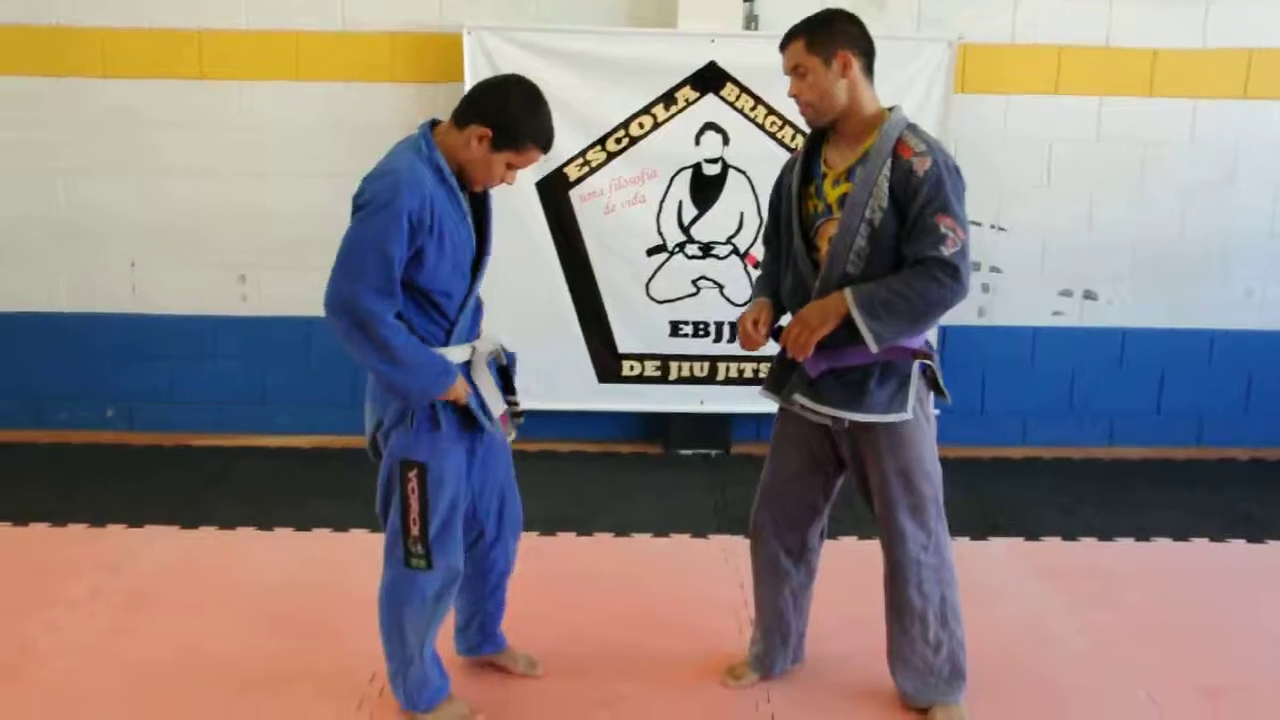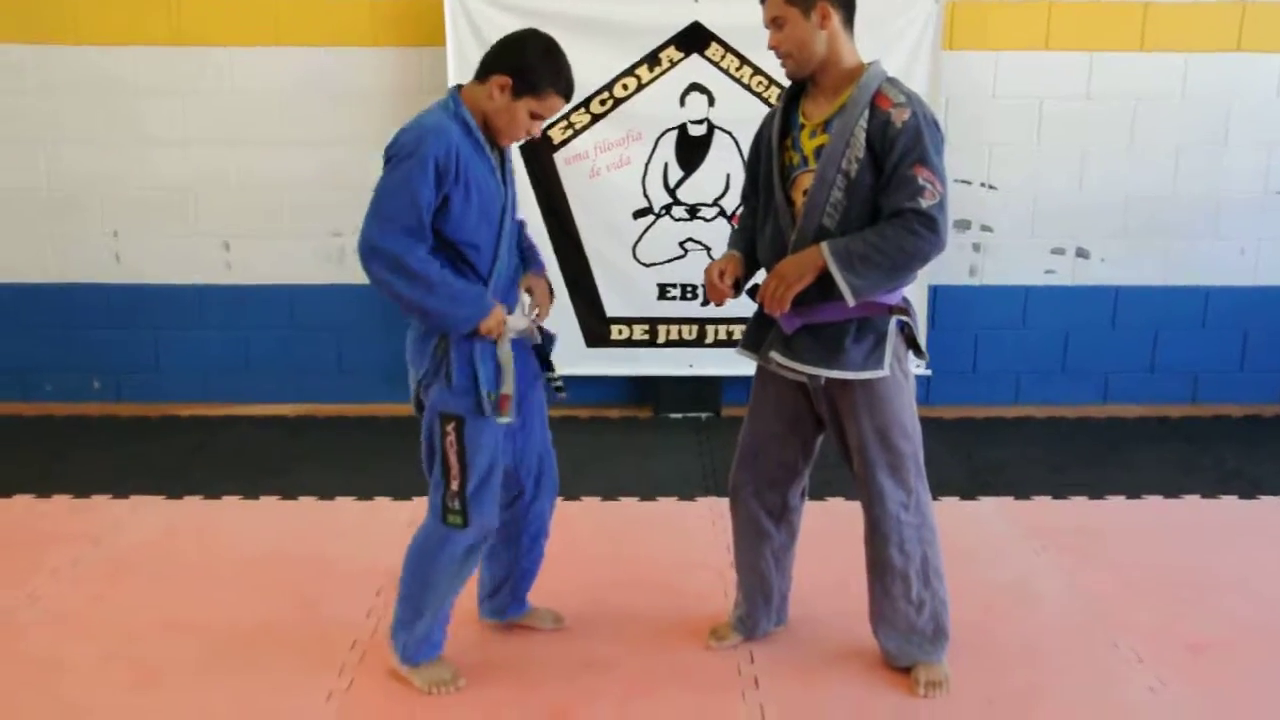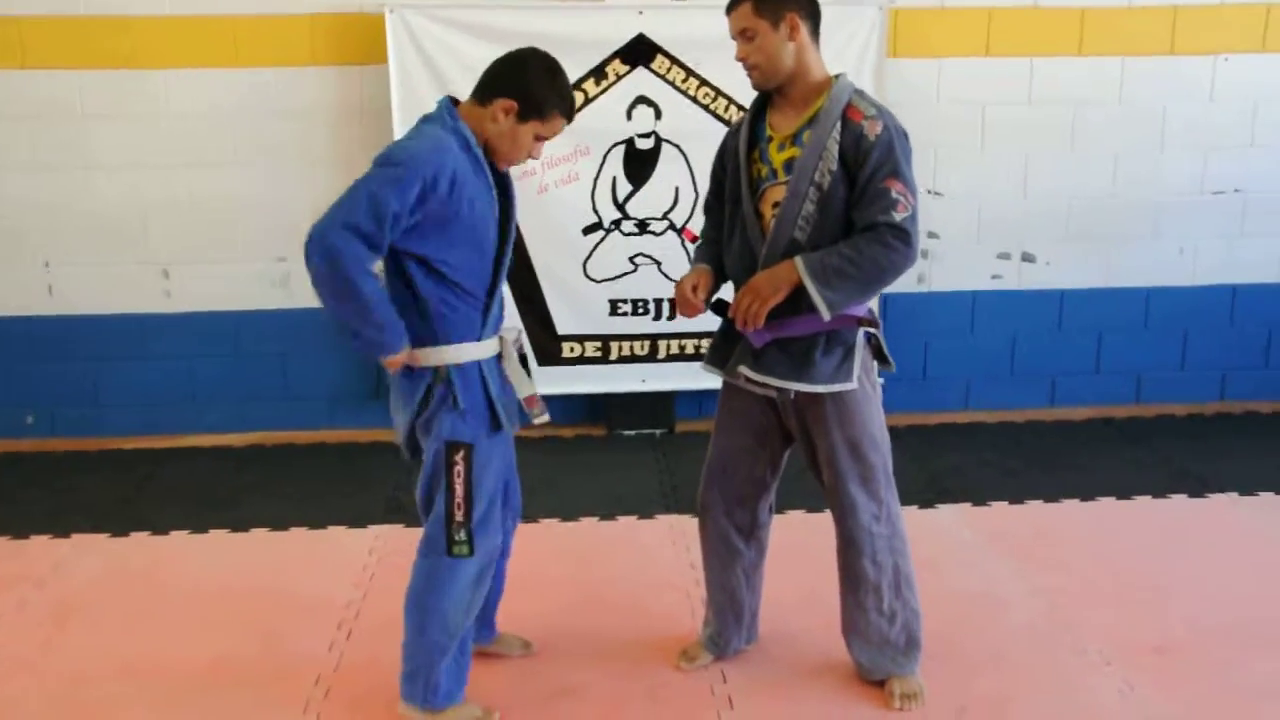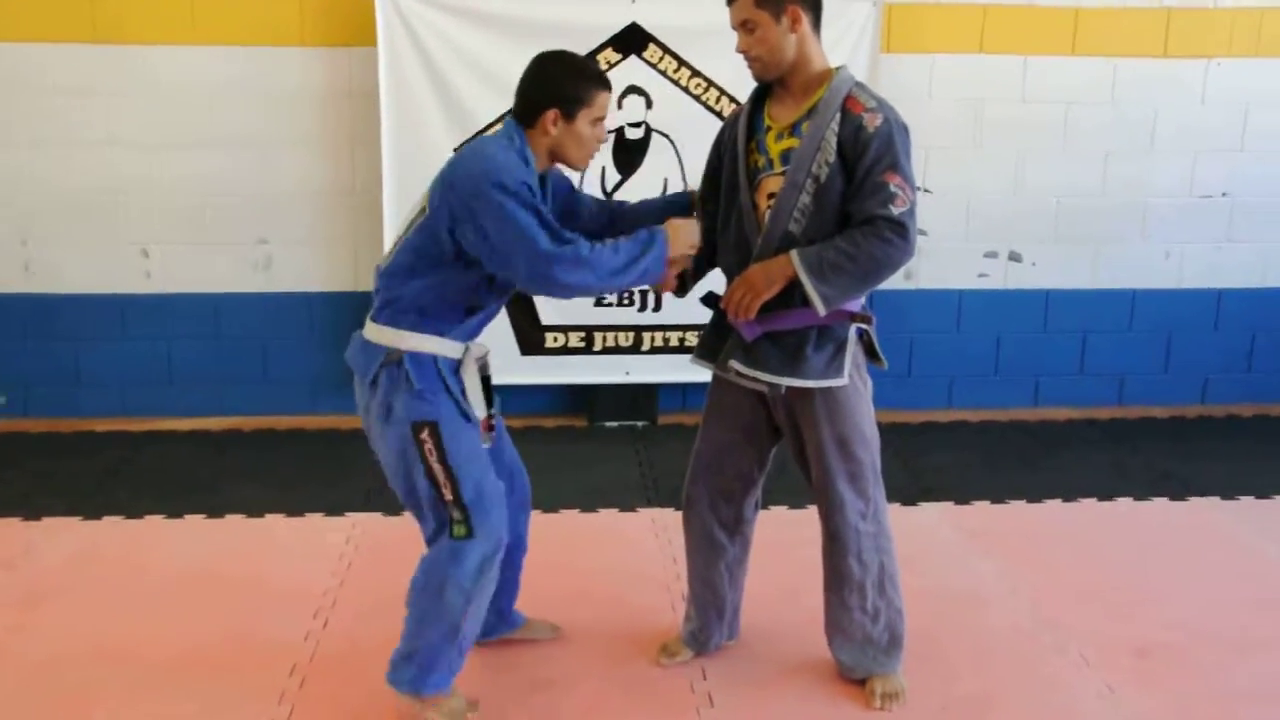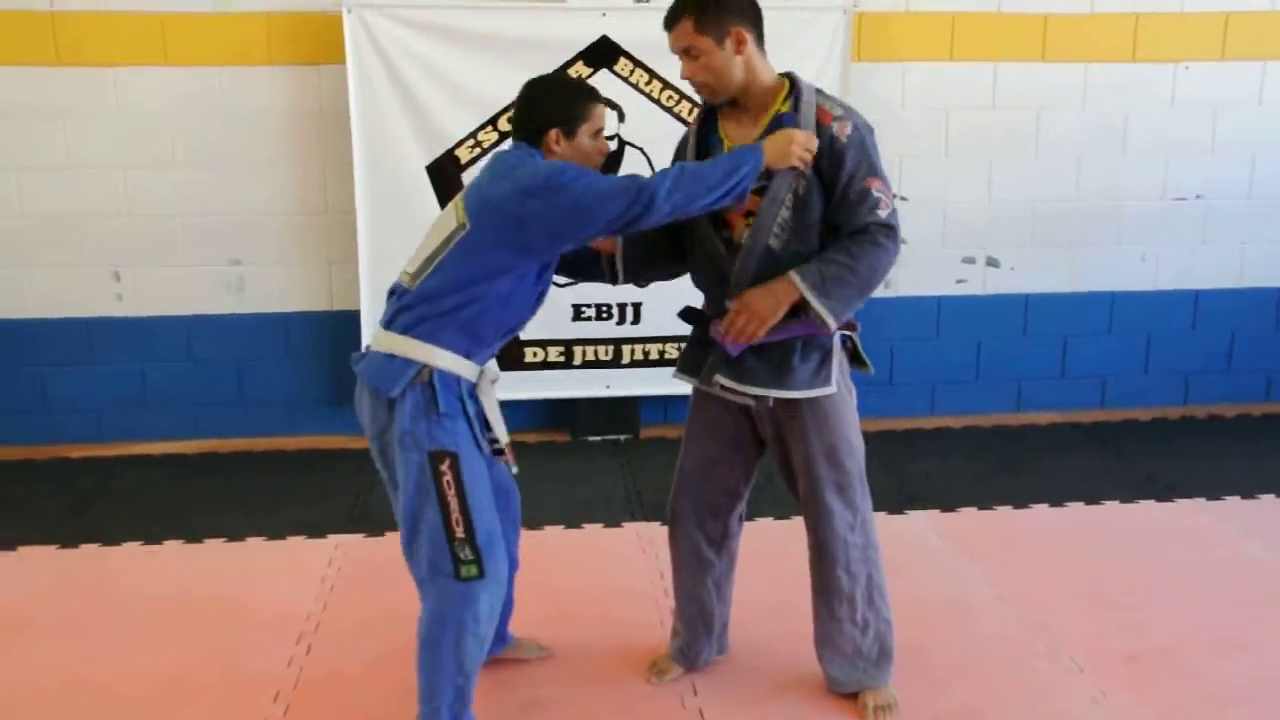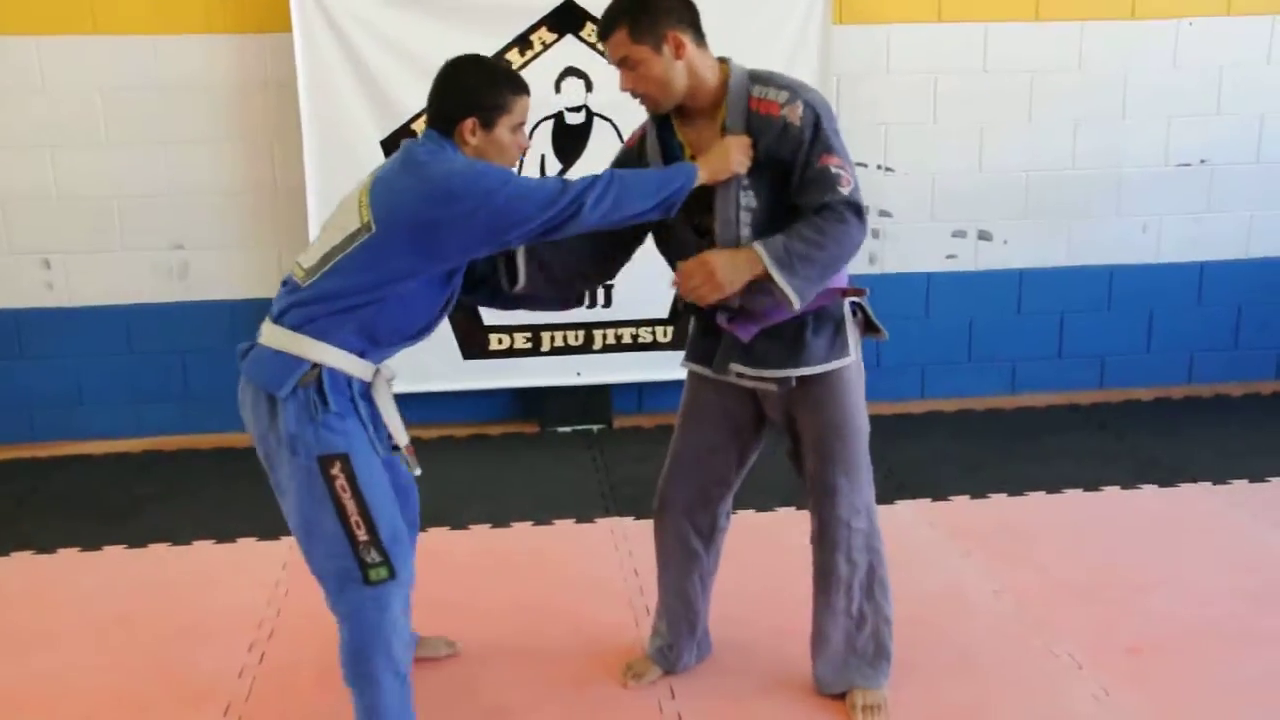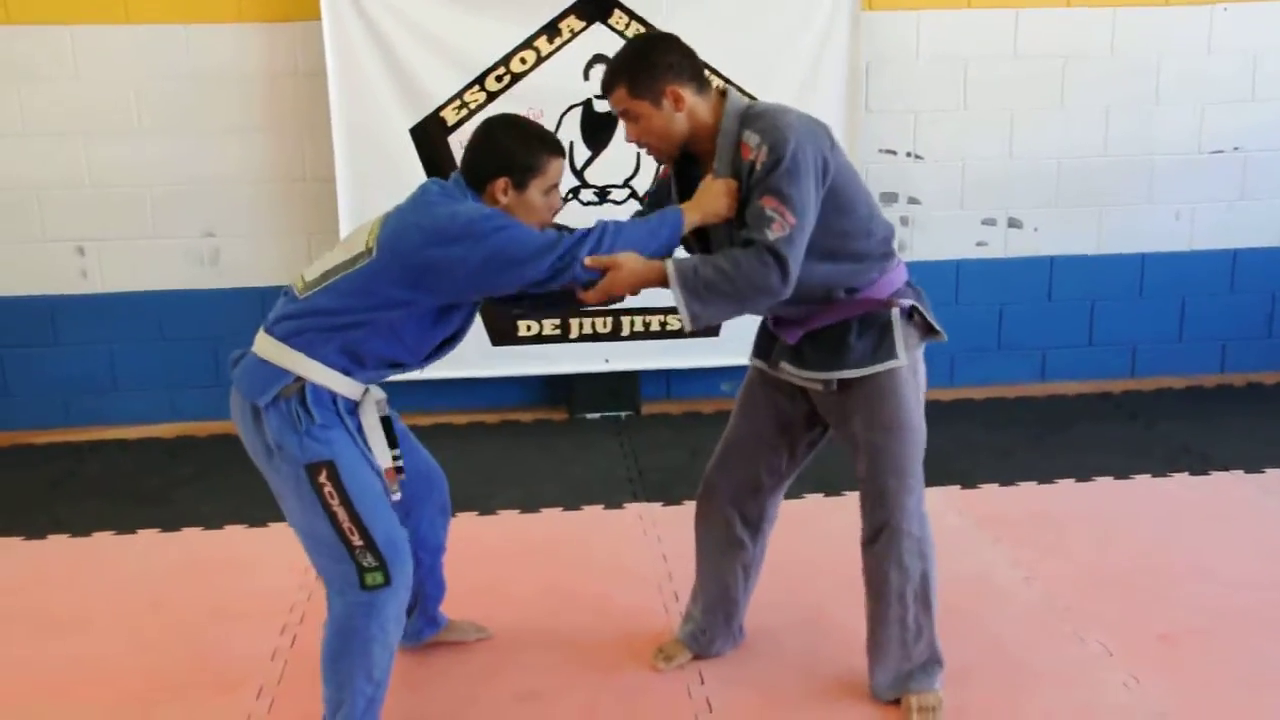
dt=0.7s
person 1, frame 1
left shoulder: (918, 162)
right shoulder: (802, 167)
left elbow: (945, 275)
left wrist: (843, 306)
right wrist: (765, 302)
left hip: (886, 385)
right hip: (808, 379)
left knee: (913, 541)
right knee: (778, 525)
right ankle: (773, 650)
person 1, frame 2
left shoulder: (896, 114)
right shoulder: (782, 118)
left elbow: (922, 228)
left wrist: (819, 258)
right wrist: (738, 256)
left hip: (864, 340)
right hip: (787, 334)
left knee: (893, 498)
right knee: (758, 484)
left ankle: (916, 642)
right ankle: (757, 611)
person 1, frame 3
left shoulder: (865, 127)
right shoulder: (746, 133)
left elbow: (894, 241)
right elbow: (720, 221)
left wrist: (793, 274)
right wrist: (705, 270)
left hip: (831, 354)
right hip: (752, 350)
left knee: (865, 513)
right knee: (727, 502)
left ankle: (889, 655)
right ankle: (727, 629)
person 1, frame 4
left shoulder: (866, 120)
right shoulder: (743, 123)
left elbow: (891, 235)
right elbow: (714, 213)
left wrist: (787, 268)
right wrist: (686, 257)
left hip: (823, 348)
right hip: (743, 342)
left knee: (850, 509)
right knee: (712, 495)
left ankle: (871, 653)
right ankle: (707, 625)
person 1, frame 5
left shoulder: (833, 129)
right shoulder: (698, 139)
left elbow: (876, 237)
right elbow: (679, 248)
left wrist: (788, 293)
right wrist: (614, 249)
left hip: (807, 362)
right hip: (723, 356)
left knee: (839, 519)
right knee: (698, 511)
right ankle: (697, 642)
person 1, frame 6
left shoulder: (790, 111)
right shoulder: (648, 146)
left elbow: (843, 221)
right elbow: (592, 250)
left wrist: (751, 263)
right wrist: (500, 258)
left hip: (813, 338)
right hip: (724, 346)
left knee: (842, 509)
right knee: (685, 503)
right ankle: (678, 644)
person 1, frame 7
left shoulder: (780, 141)
right shoulder: (685, 166)
left elbow: (767, 269)
left wrist: (654, 274)
left hip: (870, 342)
right hip: (788, 345)
left knee: (894, 512)
right knee: (731, 490)
right ankle: (710, 628)
person 2, frame 1
left shoulder: (450, 174)
right shoulder: (399, 188)
right elbow: (353, 304)
left wrist: (471, 326)
right wrist: (435, 378)
left hip: (468, 381)
right hip: (420, 398)
left knee: (495, 519)
right knee: (428, 555)
left ankle: (480, 639)
person 2, frame 2
left shoulder: (491, 141)
right shoulder: (431, 143)
right elbow: (384, 248)
left wrist: (532, 270)
right wrist: (471, 311)
left hip: (509, 345)
right hip: (460, 355)
left knee: (531, 484)
right knee: (465, 513)
left ankle: (505, 602)
right ankle: (414, 645)
person 2, frame 3
left shoulder: (470, 152)
right shoulder: (427, 159)
right elbow: (333, 245)
right wrist: (385, 338)
left hip: (478, 368)
right hip: (448, 380)
left knee: (496, 514)
right knee: (461, 540)
left ankle: (474, 631)
person 2, frame 4
left shoulder: (526, 170)
right shoulder: (489, 173)
left elbow: (590, 219)
right elbow: (554, 266)
left wrist: (689, 205)
right wrist: (658, 247)
left hip: (446, 364)
right hip: (409, 370)
left knee: (506, 494)
right knee: (473, 525)
left ankle: (495, 618)
person 2, frame 5
left shoulder: (520, 182)
right shoulder: (536, 185)
right elbow: (651, 199)
right wrist: (761, 155)
left hip: (433, 381)
right hip: (418, 390)
left knee: (495, 508)
right knee: (468, 568)
left ankle: (486, 638)
person 2, frame 6
left shoulder: (423, 174)
right shoulder: (451, 186)
left elbow: (482, 278)
right elbow: (575, 205)
right wrist: (700, 171)
left hip: (324, 379)
right hip: (305, 389)
left knee: (394, 505)
right knee: (377, 572)
left ankle: (379, 645)
person 2, frame 7
left shoulder: (451, 211)
right shoulder: (454, 229)
left elbow: (538, 269)
right elbow: (570, 258)
right wrist: (689, 214)
left hip: (328, 390)
right hip: (292, 398)
left knee: (420, 491)
right knee: (377, 567)
left ankle: (418, 622)
